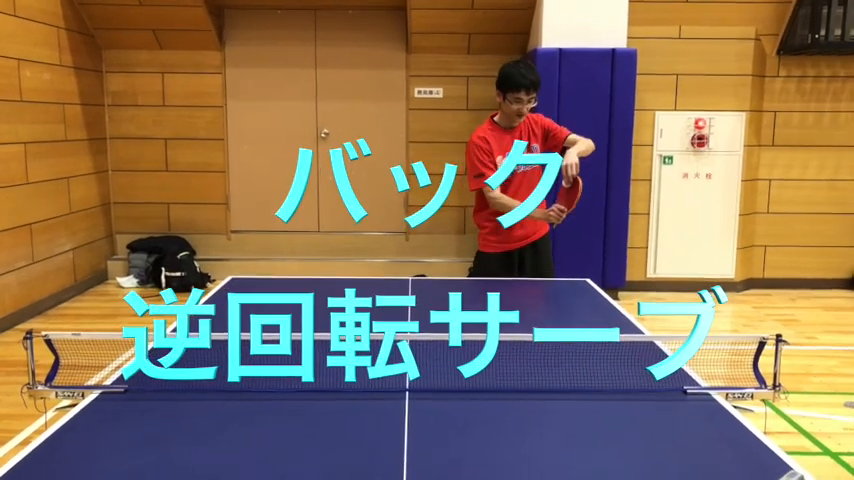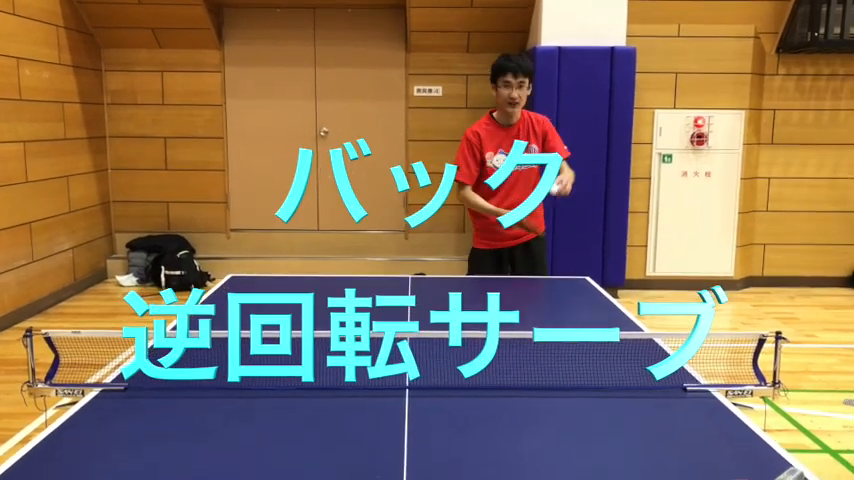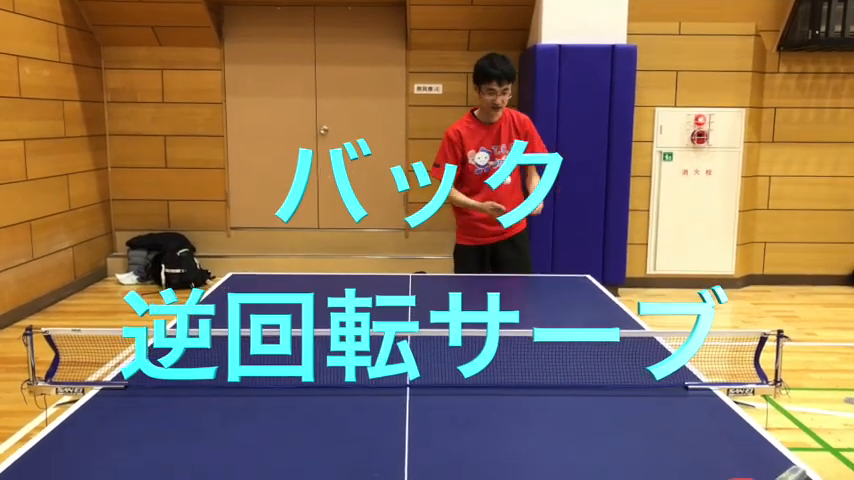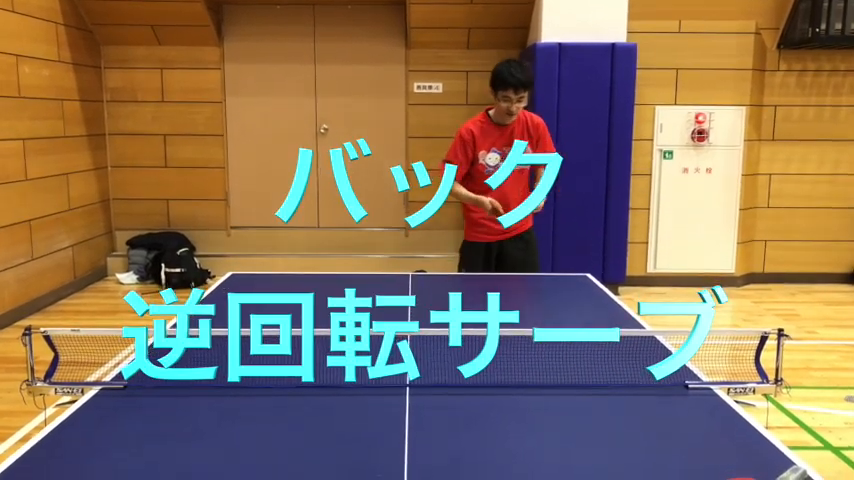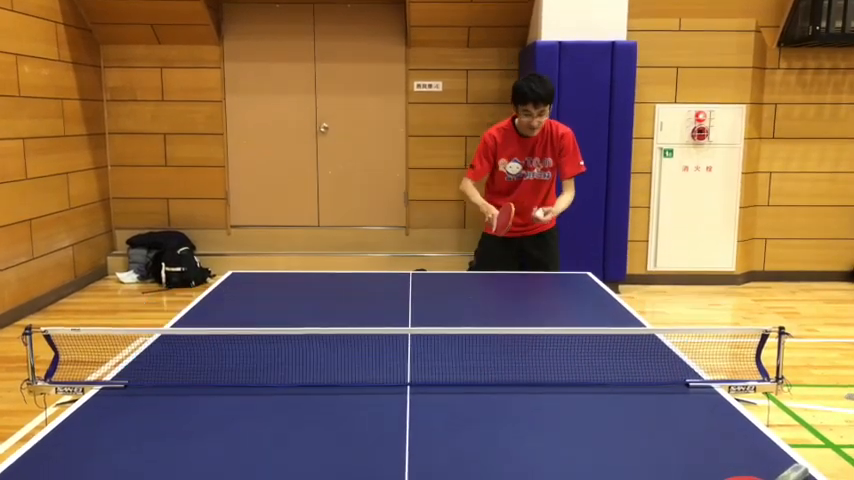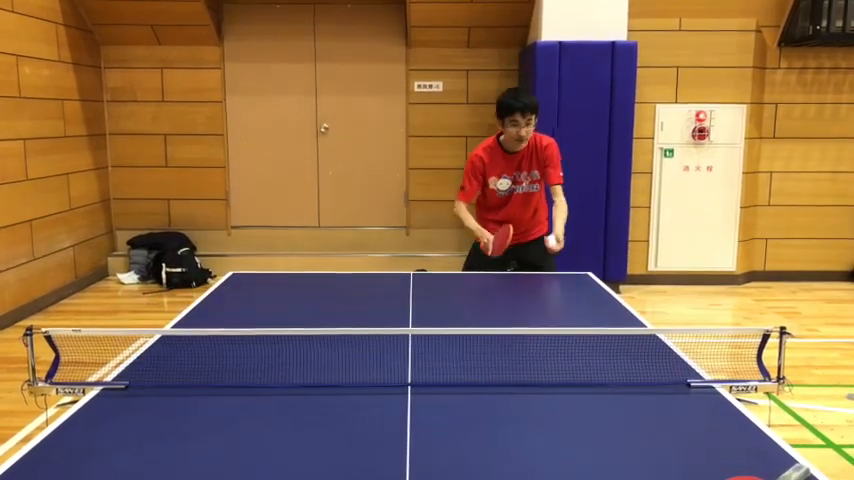
dt=0.4s
person 1, frame 1
left shoulder: (538, 125)
right shoulder: (481, 140)
left elbow: (587, 144)
right elbow: (494, 198)
left wrist: (572, 151)
right wrist: (540, 214)
left hip: (536, 237)
right hip: (496, 242)
person 1, frame 2
left shoulder: (541, 126)
right shoulder: (476, 135)
left elbow: (564, 170)
right elbow: (464, 190)
left wrist: (565, 178)
right wrist: (499, 213)
left hip: (530, 235)
right hip: (488, 240)
person 1, frame 3
left shoulder: (522, 124)
right shoulder: (458, 133)
left elbow: (531, 172)
right wrist: (480, 206)
left hip: (514, 233)
right hip: (472, 237)
person 1, frame 4
left shoulder: (536, 127)
right shoulder: (471, 131)
left elbow: (541, 175)
right elbow: (451, 183)
right wrist: (478, 200)
left hip: (520, 231)
right hip: (479, 234)
person 1, frame 5
left shoulder: (563, 136)
right shoulder: (495, 137)
left elbow: (569, 189)
right elbow: (467, 184)
left wrist: (554, 211)
right wrist: (486, 208)
left hip: (541, 232)
person 1, frame 6
left shoulder: (545, 146)
right shoulder: (481, 157)
left elbow: (558, 195)
right elbow: (461, 205)
left wrist: (558, 231)
right wrist: (481, 233)
left hip: (533, 238)
right hip: (492, 238)
